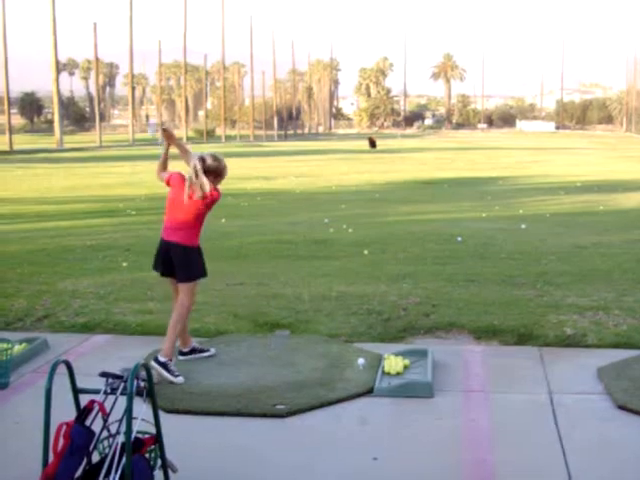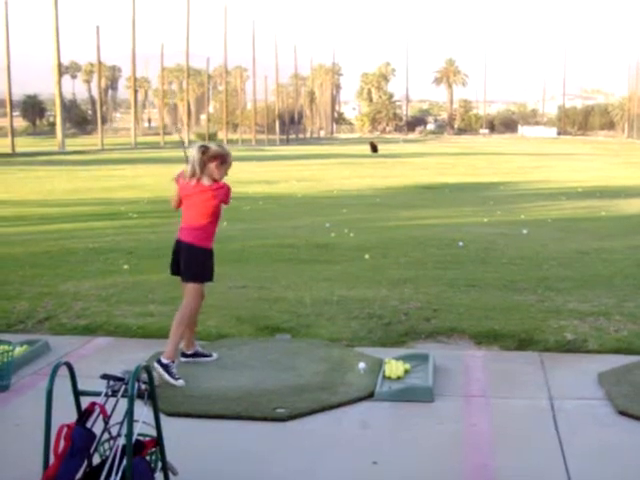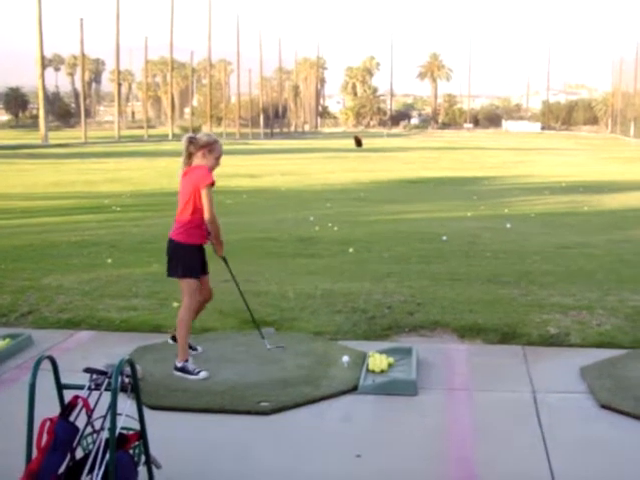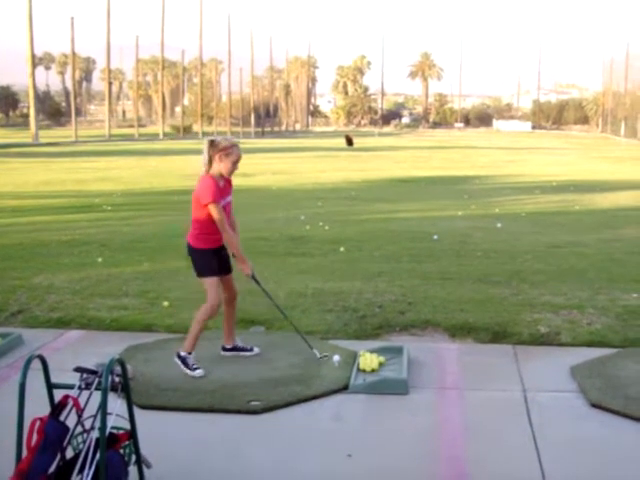
dt=0.5s
person 1, frame 1
left shoulder: (176, 181)
right shoulder: (212, 197)
left elbow: (160, 172)
right elbow: (192, 161)
left wrist: (167, 145)
right wrist: (177, 143)
left hip: (167, 245)
right hip: (187, 250)
left knee: (181, 298)
right knee: (185, 303)
left ankle: (186, 346)
right ankle: (164, 357)
person 1, frame 2
left shoulder: (184, 178)
right shoulder: (223, 190)
left hip: (183, 244)
right hip: (199, 249)
left knee: (196, 298)
right knee: (189, 303)
left ankle: (189, 348)
right ankle: (166, 358)
person 1, frame 3
left shoulder: (190, 174)
right shoulder: (203, 174)
right elbow: (209, 216)
left wrist: (211, 239)
right wrist: (219, 243)
left hip: (194, 244)
right hip: (184, 245)
left knee: (205, 293)
right knee: (191, 301)
left ankle: (179, 335)
right ankle: (182, 362)
person 1, frame 4
left shoulder: (226, 182)
right shoulder: (208, 187)
left elbow: (231, 220)
right elbow: (223, 228)
left wrist: (238, 253)
right wrist: (242, 260)
left hip: (217, 246)
right hip: (201, 247)
left knee: (230, 294)
right knee: (215, 300)
left ankle: (229, 343)
right ankle: (185, 352)
